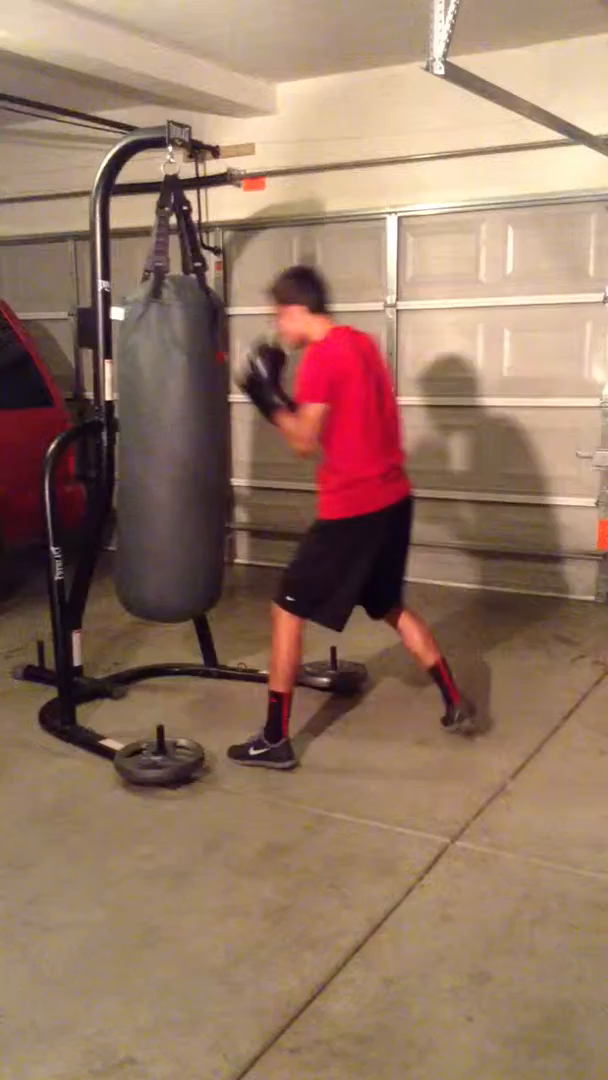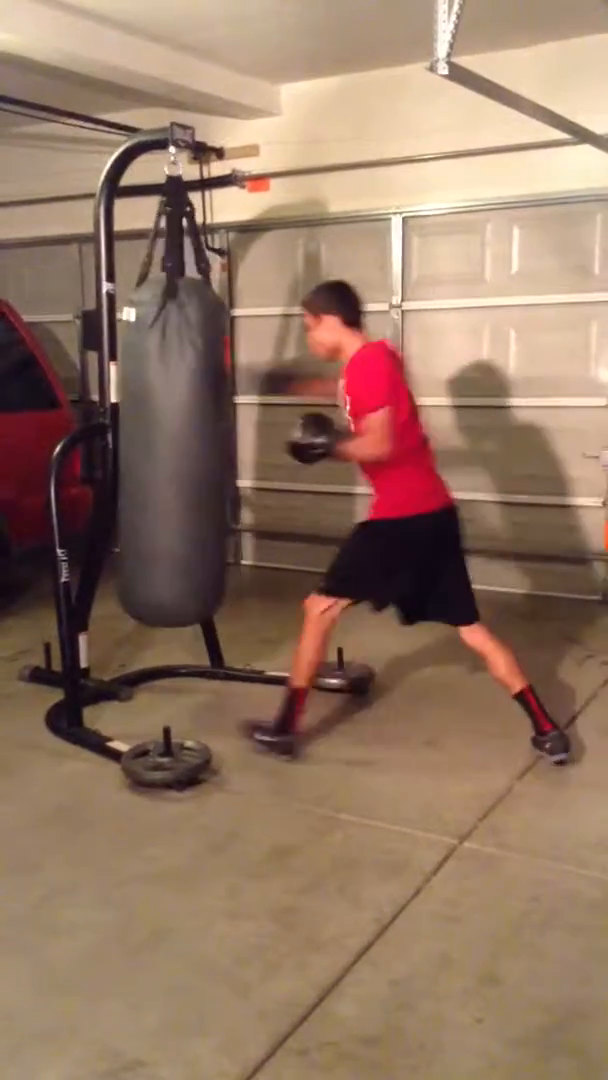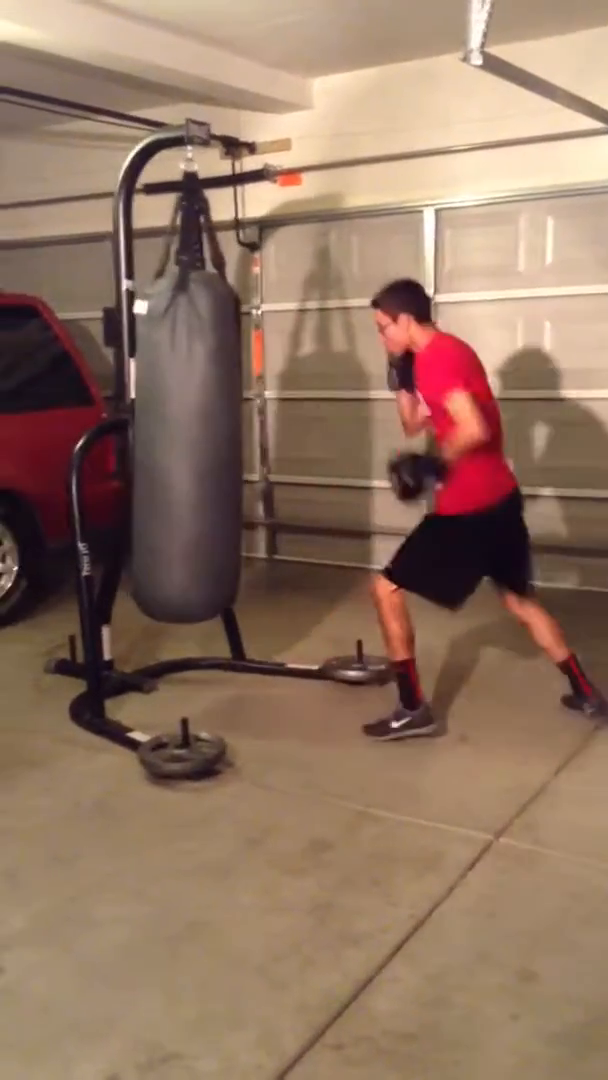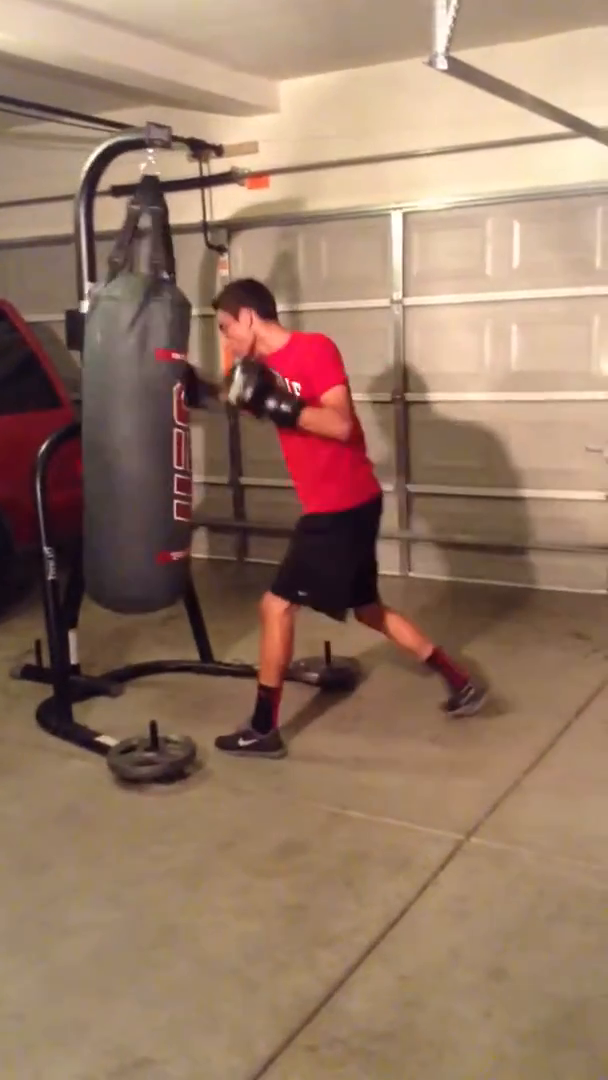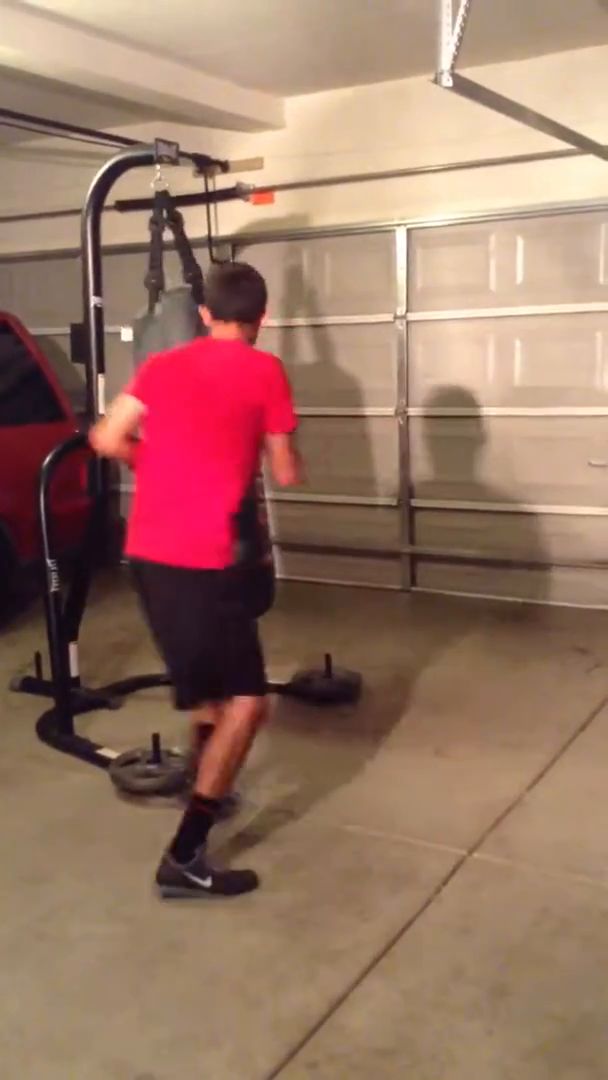
dt=1s
person 1, frame 1
left shoulder: (319, 357)
right shoulder: (362, 344)
left elbow: (303, 441)
left wrist: (268, 399)
right wrist: (285, 396)
left hip: (352, 512)
right hip: (394, 500)
left knee: (289, 612)
right knee: (392, 607)
left ankle: (274, 739)
right ankle: (457, 705)
person 1, frame 2
left shoulder: (368, 364)
right shoulder: (377, 357)
left elbow: (379, 447)
left wrist: (328, 445)
left hip: (401, 518)
right hip: (436, 513)
left knee: (320, 609)
right knee: (471, 630)
left ankle: (285, 728)
right ankle: (548, 732)
person 1, frame 3
left shoulder: (436, 358)
right shoulder: (450, 352)
left elbow: (475, 432)
right elbow: (413, 424)
left wrist: (433, 463)
right wrist: (402, 379)
left hip: (465, 509)
right hip: (501, 499)
left knee: (387, 589)
right knee: (517, 598)
left ankle: (413, 708)
person 1, frame 4
left shoulder: (314, 348)
right shoulder: (274, 361)
left elbow: (345, 425)
left wrist: (280, 407)
left hip: (340, 509)
right hip: (345, 505)
left knee: (277, 607)
right knee: (366, 607)
left ankle: (263, 729)
right ankle: (458, 684)
person 1, frame 5
left shoulder: (162, 363)
right shoulder: (265, 372)
left elbow: (107, 439)
right elbow: (287, 476)
left hip: (147, 548)
right hip: (200, 559)
left knee: (210, 675)
right knee: (245, 702)
left ankle: (205, 787)
right ankle: (183, 858)
